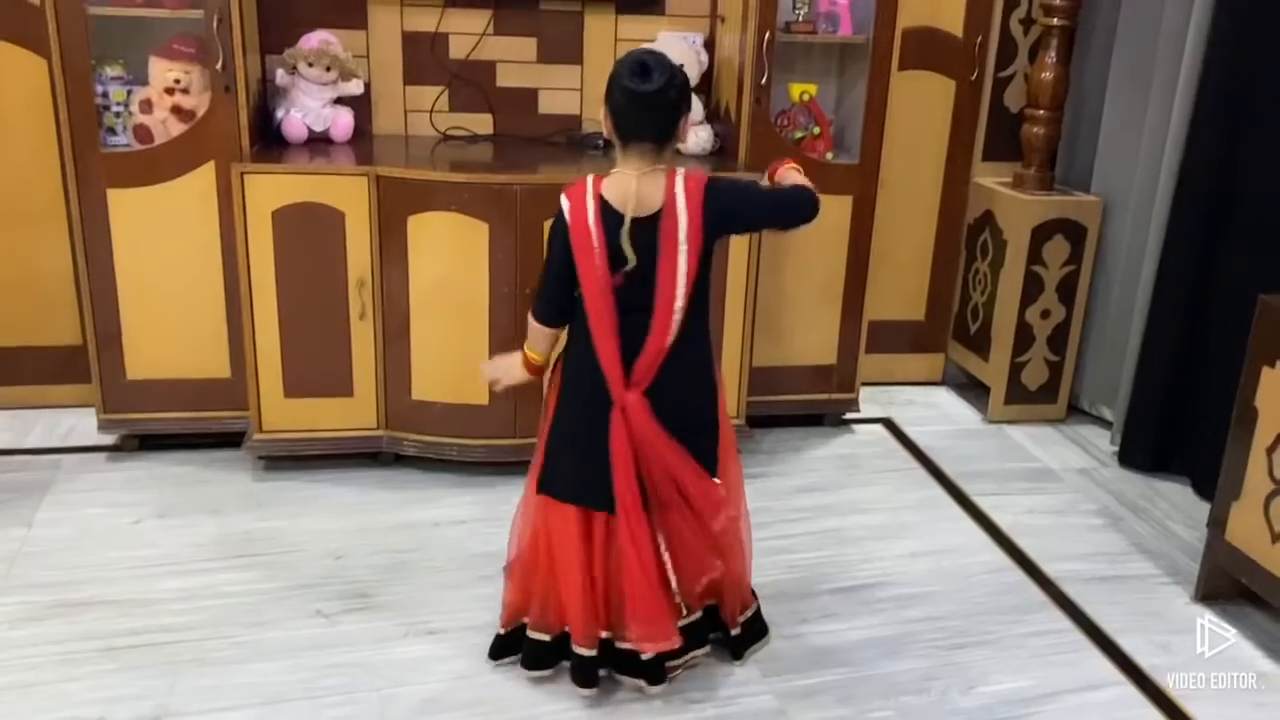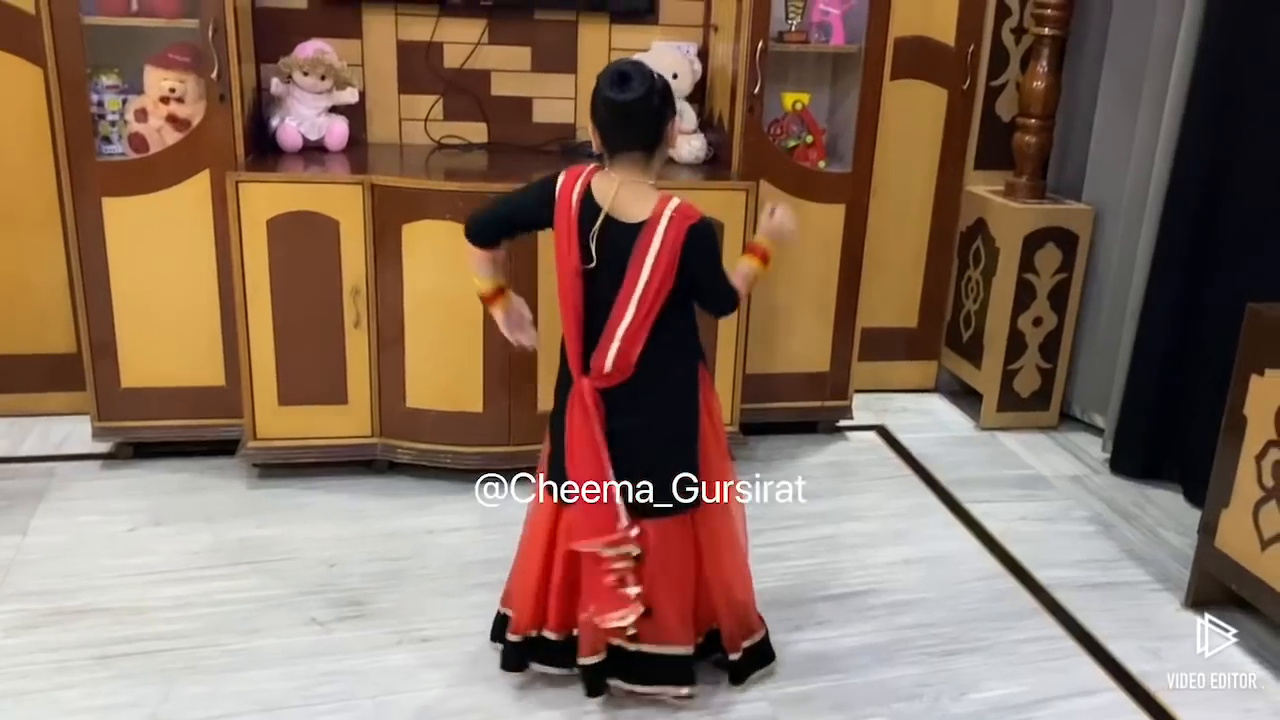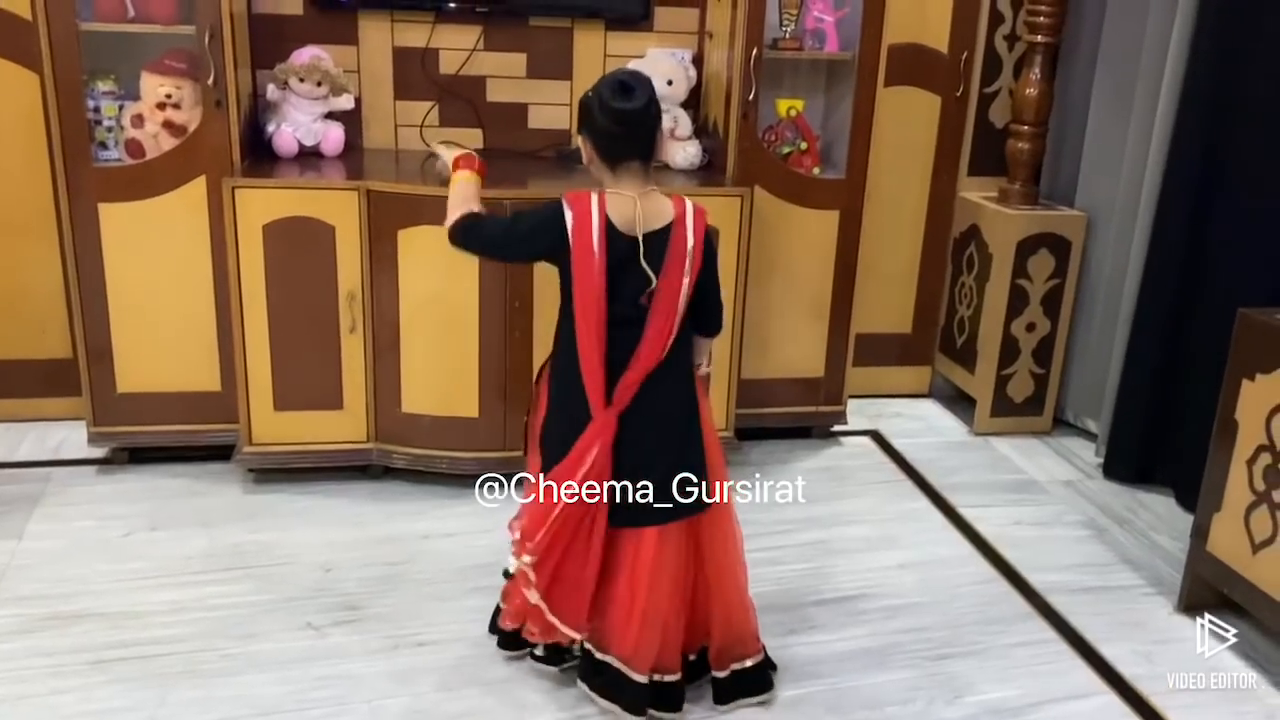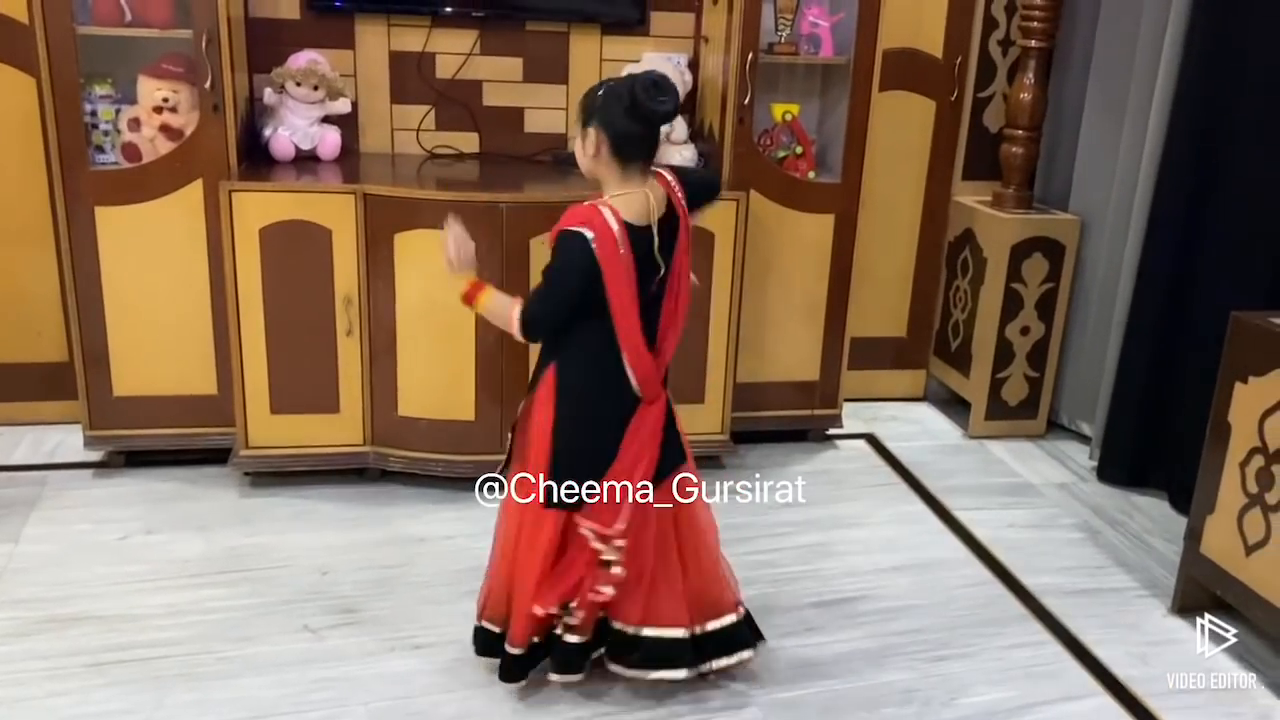
dt=0.3s
person 1, frame 1
left shoulder: (576, 207)
right shoulder: (704, 197)
left elbow: (549, 313)
right elbow: (802, 206)
left wrist: (527, 363)
right wrist: (787, 174)
left hip: (596, 396)
right hip: (682, 392)
left knee: (589, 512)
right knee: (683, 508)
left ankle: (584, 633)
right ankle: (675, 627)
person 1, frame 2
left shoulder: (568, 192)
right shoulder: (685, 224)
left elbow: (481, 231)
right elbow: (723, 300)
left wrist: (498, 298)
right wrist: (764, 245)
left hip: (589, 397)
right hip: (663, 404)
left knee: (579, 513)
right knee: (670, 517)
left ankle: (558, 631)
right ankle: (674, 636)
person 1, frame 3
left shoulder: (568, 220)
right shoulder: (692, 225)
left elbow: (466, 233)
right elbow: (707, 323)
left wrist: (463, 168)
right wrist: (700, 358)
left hip: (579, 409)
right hip: (663, 415)
left knee: (570, 522)
right knee: (663, 530)
left ankle: (553, 628)
right ankle: (653, 657)
person 1, frame 4
left shoulder: (583, 237)
right shoulder: (670, 193)
left elbow: (531, 325)
right elbow: (708, 186)
left wrist: (471, 282)
left hip: (580, 404)
right hip: (642, 401)
left knee: (560, 520)
right knee: (650, 509)
left ankle: (540, 632)
right ankle: (658, 625)
